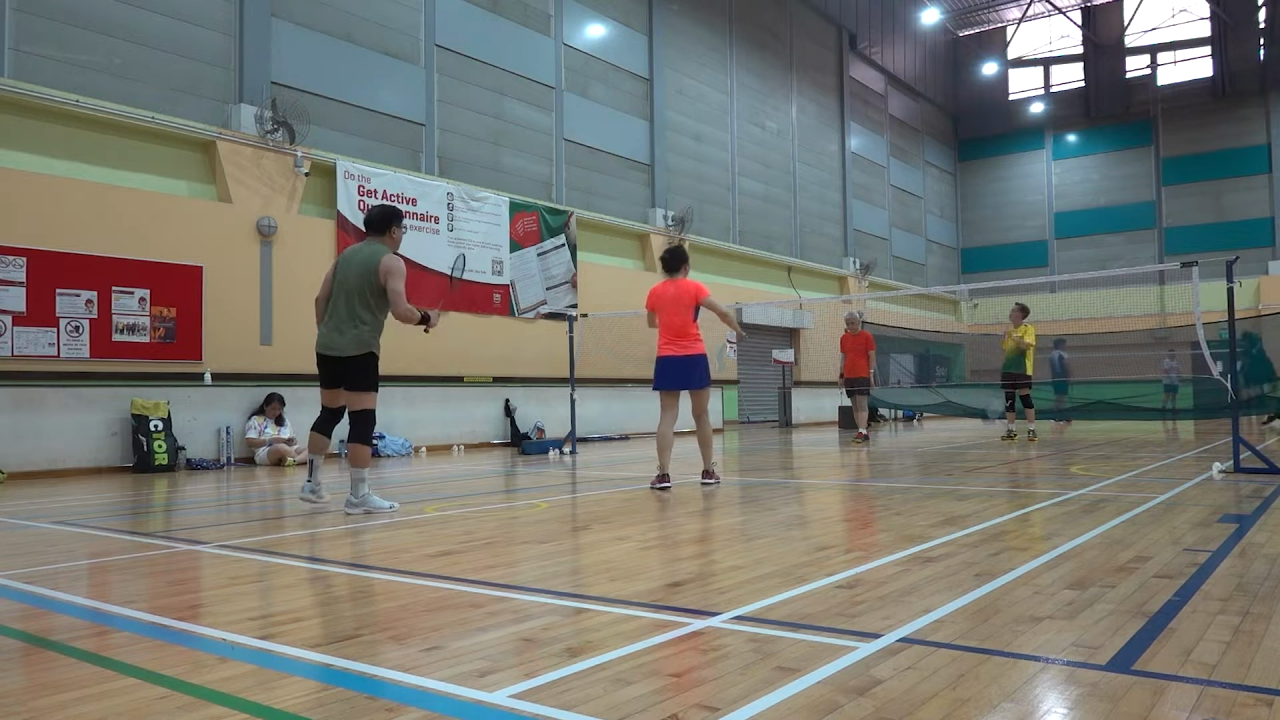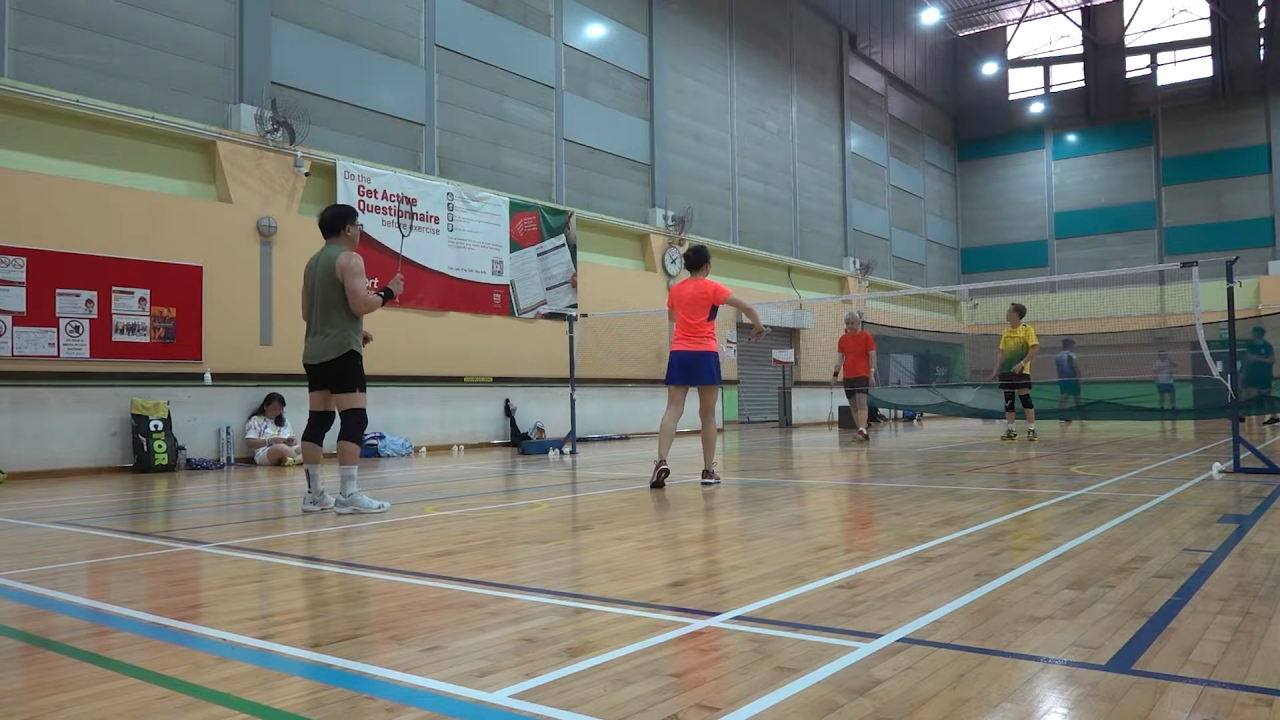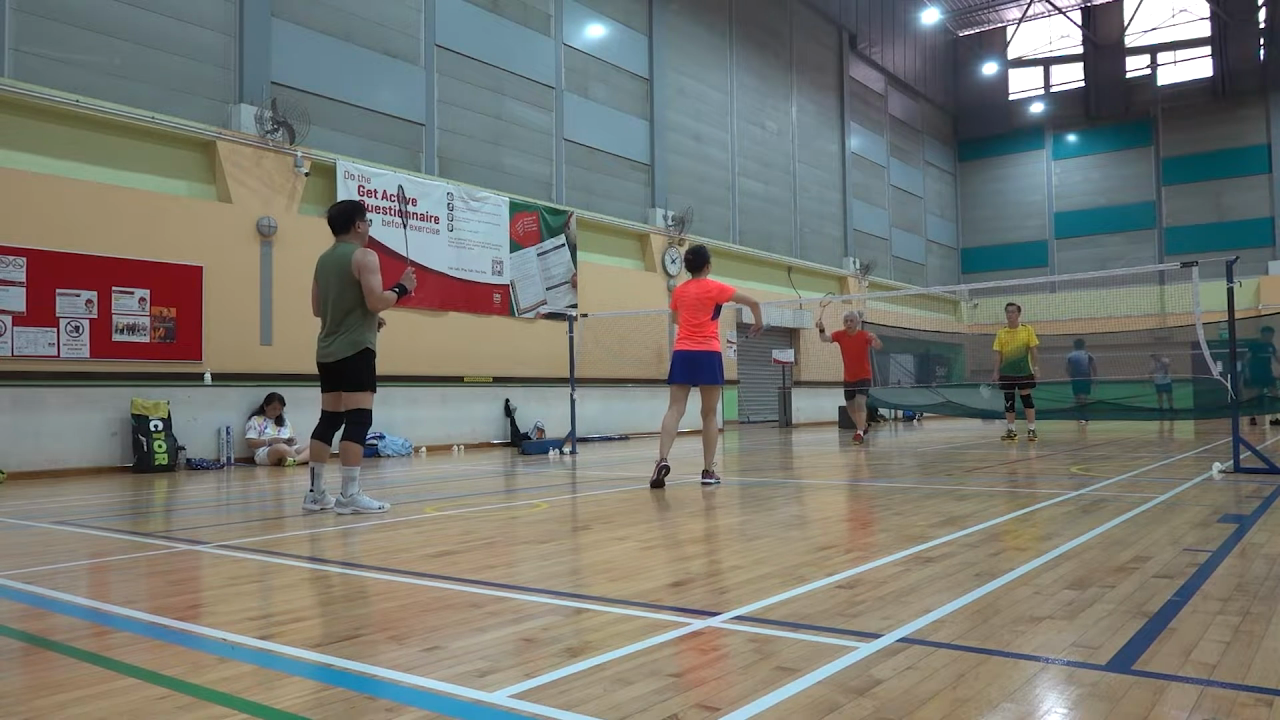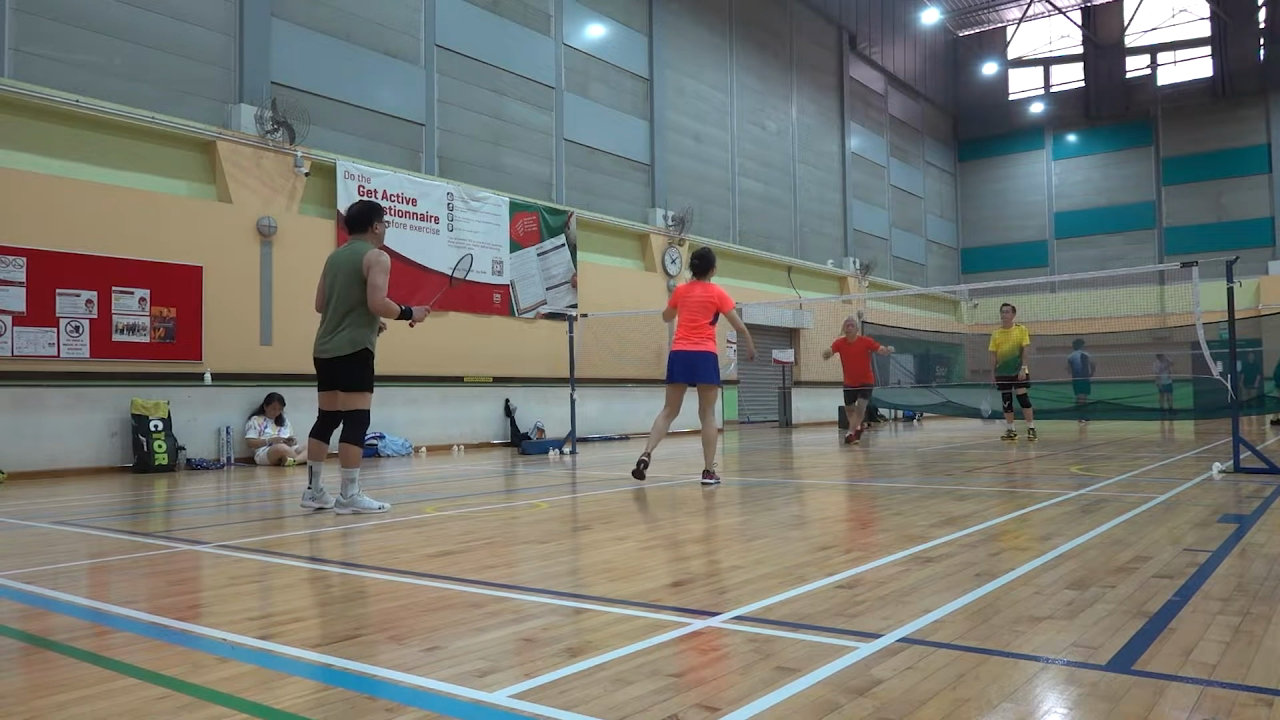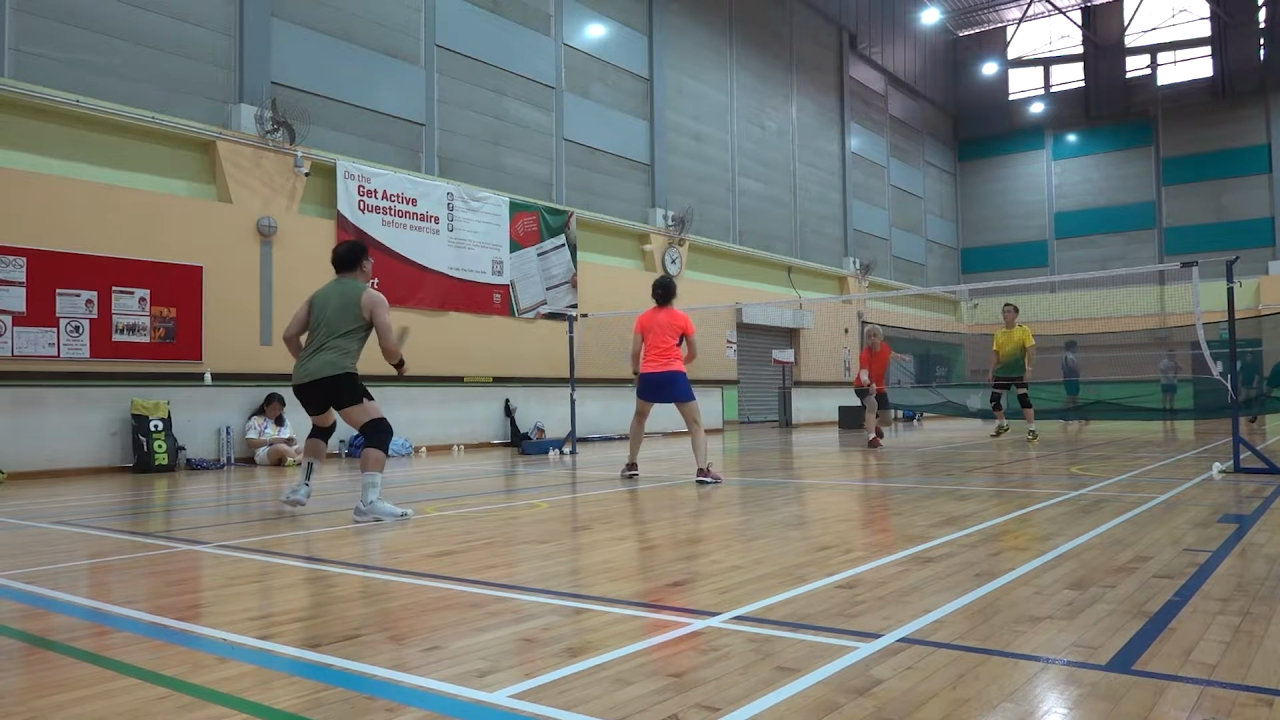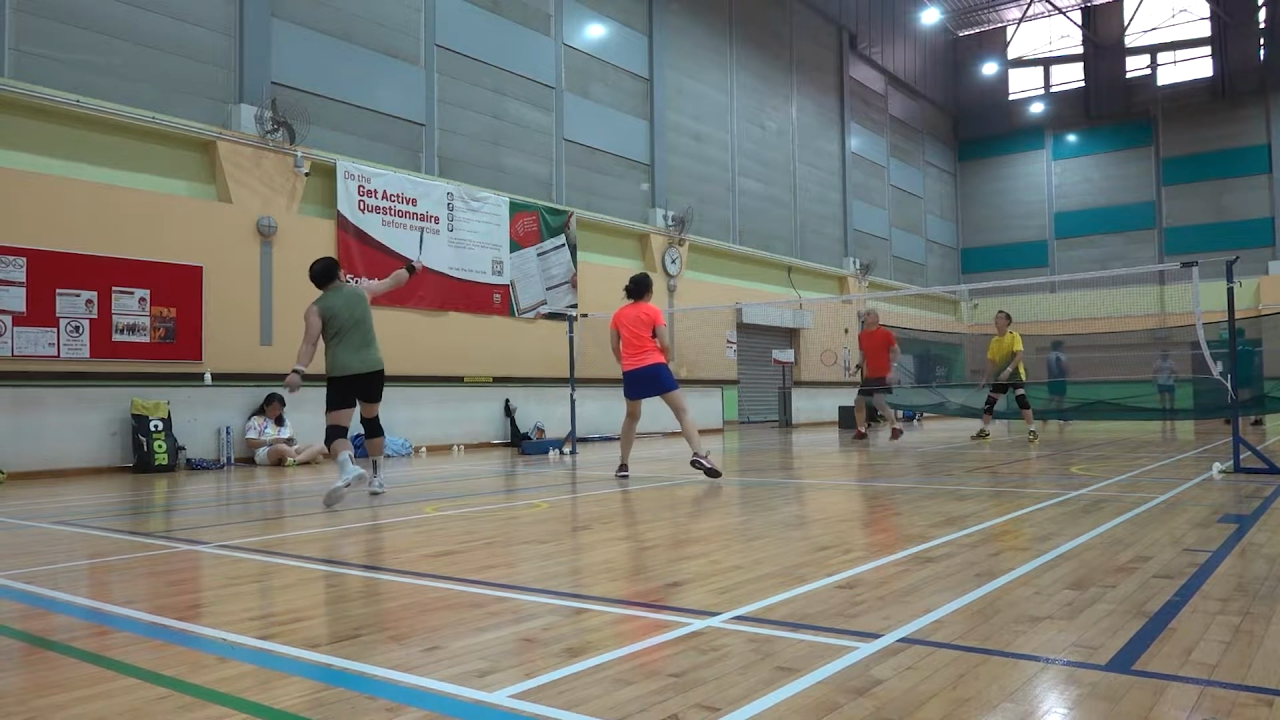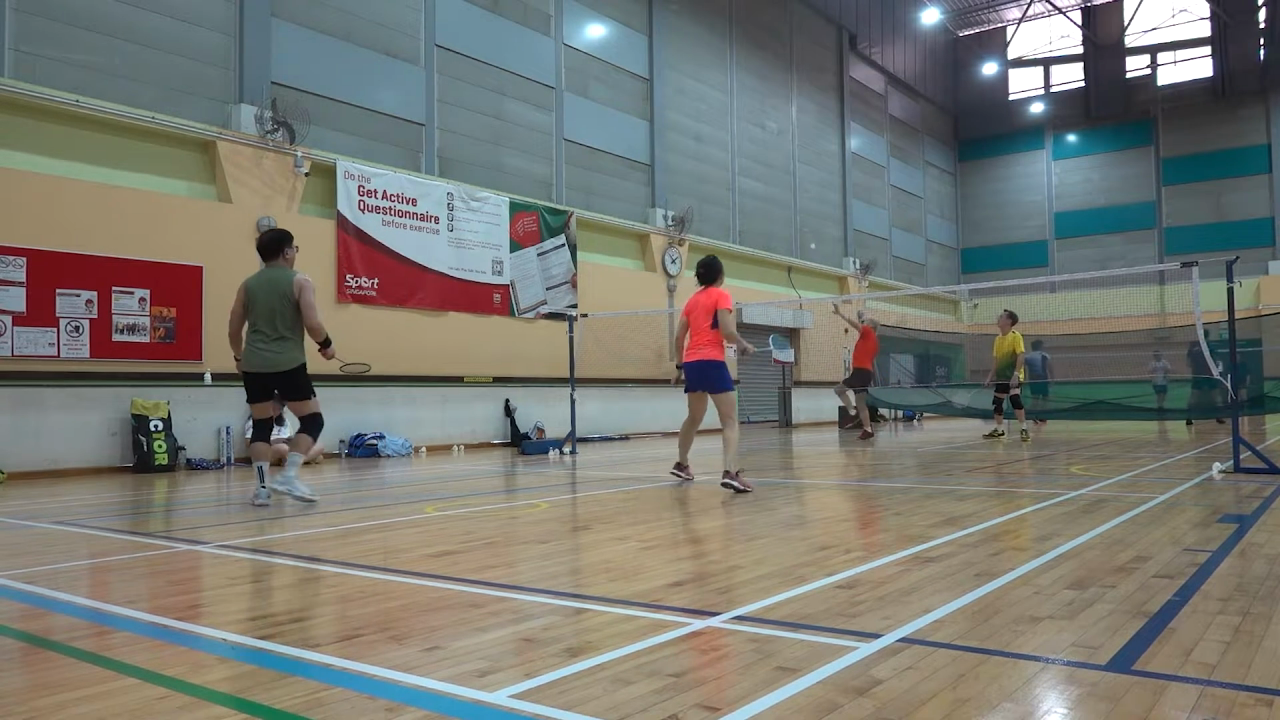
dt=0.7s
person 1, frame 1
left shoulder: (346, 255)
right shoulder: (391, 262)
left elbow: (321, 299)
right elbow: (401, 311)
right wrist: (426, 318)
left hip: (327, 347)
right hip: (359, 351)
left knee: (329, 413)
right knee: (362, 421)
left ankle: (311, 484)
right ankle: (359, 496)
person 1, frame 2
left shoulder: (313, 262)
right shoulder: (349, 259)
right elbow: (360, 305)
right wrist: (388, 292)
left hip: (314, 353)
right hip: (342, 352)
left knee: (318, 420)
right knee: (354, 420)
left ankle: (314, 493)
right ankle: (349, 494)
person 1, frame 3
left shoulder: (323, 260)
right shoulder: (363, 256)
right elbow: (376, 301)
right wrist: (402, 288)
left hip: (328, 352)
right hip: (355, 350)
left knee: (329, 420)
right knee: (358, 420)
left ankle: (316, 493)
right ankle: (350, 495)
person 1, frame 4
left shoulder: (334, 256)
right shoulder: (376, 257)
right elbow: (377, 303)
right wrist: (410, 313)
left hip: (325, 349)
right hip: (354, 349)
left knee: (326, 419)
right knee: (356, 421)
left ankle: (314, 490)
right ankle: (349, 495)
person 1, frame 5
left shoulder: (319, 295)
right shoulder: (372, 297)
left elbow: (290, 335)
right elbow: (388, 346)
right wrist: (399, 363)
left hip: (306, 377)
right hip: (339, 375)
left knee: (323, 428)
right knee: (379, 431)
left ankle: (301, 488)
right ankle: (370, 502)
person 1, frame 6
left shoulder: (316, 308)
right shoulder: (361, 290)
left elbow: (310, 341)
right elbow: (392, 281)
left wrist: (298, 371)
right wrist: (411, 268)
left hip: (341, 373)
right hip: (373, 368)
left knee: (336, 431)
right knee: (371, 421)
left ankle: (348, 470)
right ankle: (376, 478)
person 1, frame 7
left shoulder: (248, 285)
right shoulder: (300, 282)
left elbow: (234, 329)
right elbow: (312, 324)
left wrist: (239, 357)
right wrist: (327, 346)
left hip: (254, 366)
right hip: (289, 366)
left knee: (261, 426)
right knee: (312, 420)
left ankle: (262, 487)
right ankle: (288, 477)
person 2, frame 1
left shoulder: (655, 292)
right shoulder: (694, 288)
right elbow: (722, 312)
right wrist: (738, 331)
left hip: (666, 359)
right hip: (693, 357)
left knee: (667, 417)
right knee: (701, 416)
left ankle: (663, 473)
right ankle: (708, 471)
person 2, frame 2
left shoulder: (676, 289)
right shoulder: (712, 288)
right elbow: (746, 307)
right wrist: (758, 326)
left hip: (679, 354)
right hip: (705, 355)
left knee: (673, 410)
right knee: (708, 414)
left ankle: (661, 461)
right ankle: (708, 471)
person 2, frame 3
left shoulder: (678, 291)
right shoulder: (715, 288)
right elbow: (753, 302)
right wrist: (758, 323)
left hip: (682, 354)
right hip: (707, 355)
left knee: (675, 410)
right knee: (709, 414)
left ankle: (663, 460)
right ankle: (708, 471)
person 2, frame 4
left shoulder: (680, 290)
right shoulder: (718, 294)
left elbow: (666, 317)
right elbow: (739, 327)
right wrist: (750, 348)
left hip: (678, 354)
right hip: (704, 356)
left knee: (669, 412)
right knee: (707, 415)
left ankle: (646, 455)
right ankle: (708, 471)
person 2, frame 5
left shoulder: (643, 318)
right shoulder: (683, 318)
left elbow: (636, 351)
right elbow: (693, 354)
left wrist: (635, 371)
left hip: (648, 375)
right hip: (675, 375)
left knee: (640, 416)
right knee: (695, 425)
left ankle: (631, 464)
right ankle: (702, 470)
person 2, frame 6
left shoulder: (618, 315)
right shoulder: (653, 311)
left elbow: (615, 347)
right elbow: (665, 344)
right wrist: (665, 361)
left hip: (631, 372)
right hip: (655, 367)
left knee: (632, 417)
right knee: (683, 414)
left ankle: (623, 464)
right ankle: (699, 455)
person 2, frame 7
left shoulder: (692, 299)
right shoulder: (720, 295)
left elbow: (680, 335)
right elbow: (727, 330)
left wrist: (679, 364)
right wrist: (744, 345)
left hip: (691, 363)
right hip: (712, 361)
left knee: (694, 416)
right knee: (730, 421)
left ankle: (681, 464)
right ankle: (731, 473)
